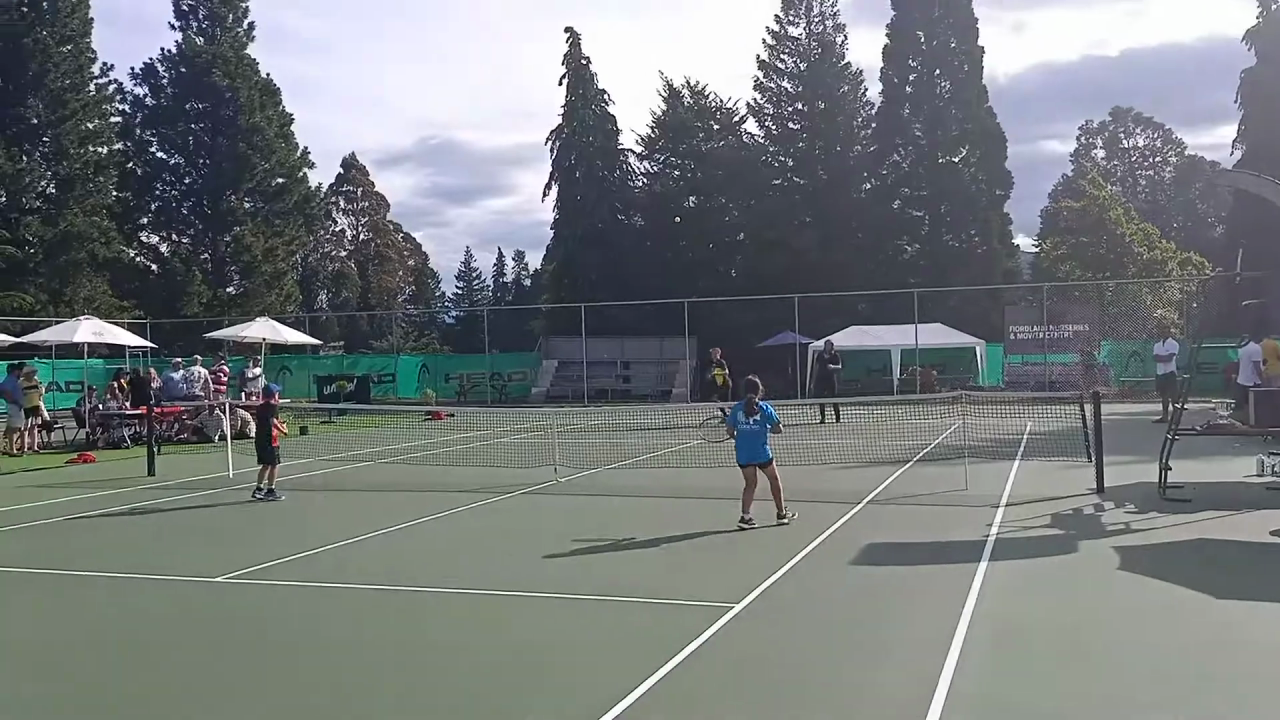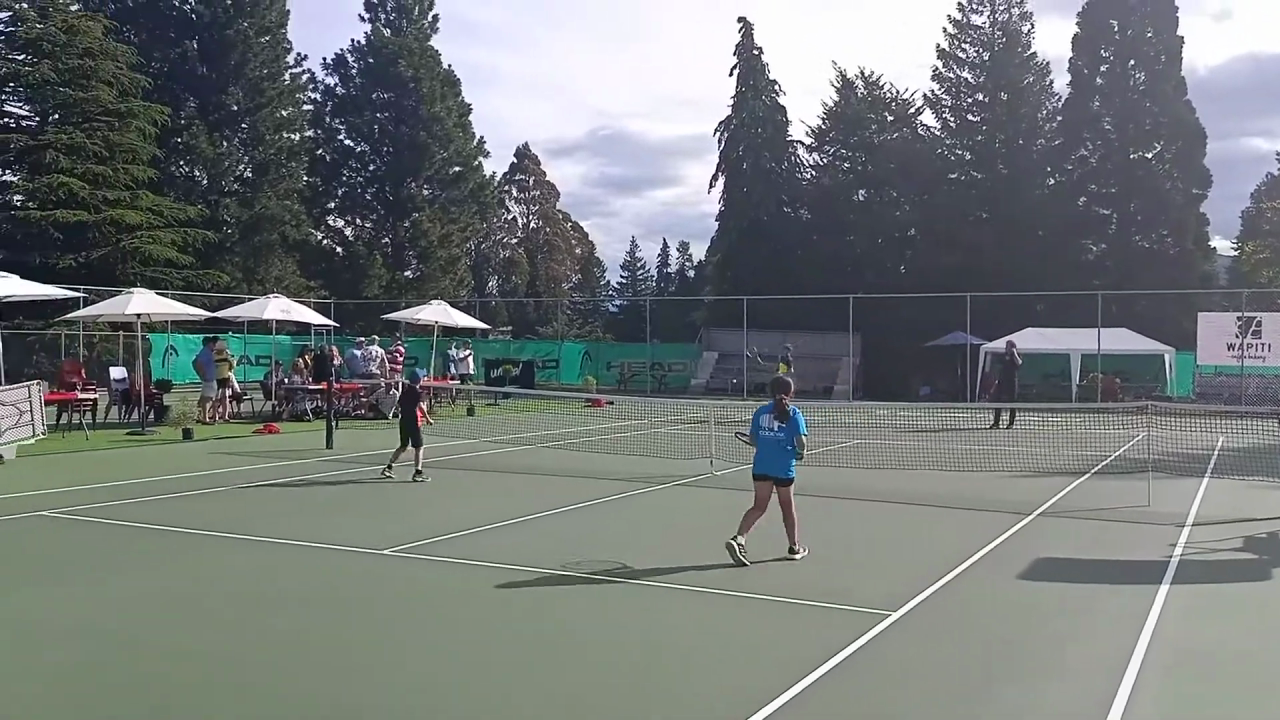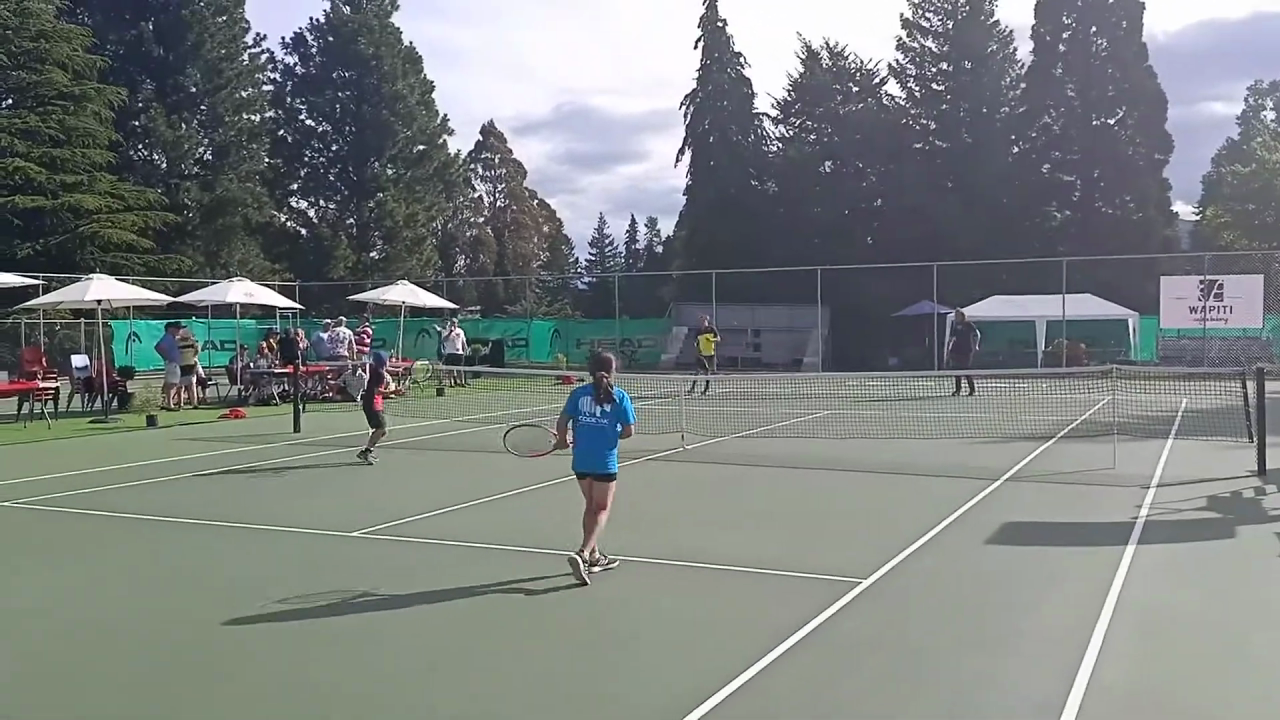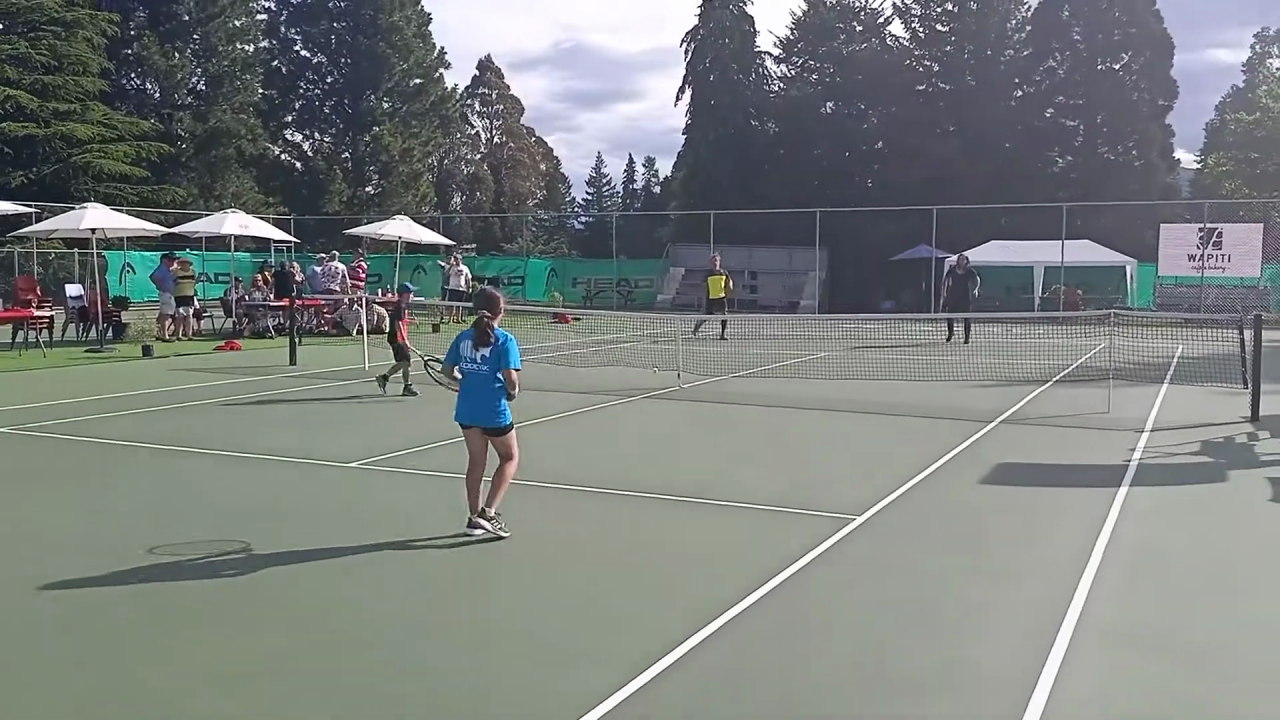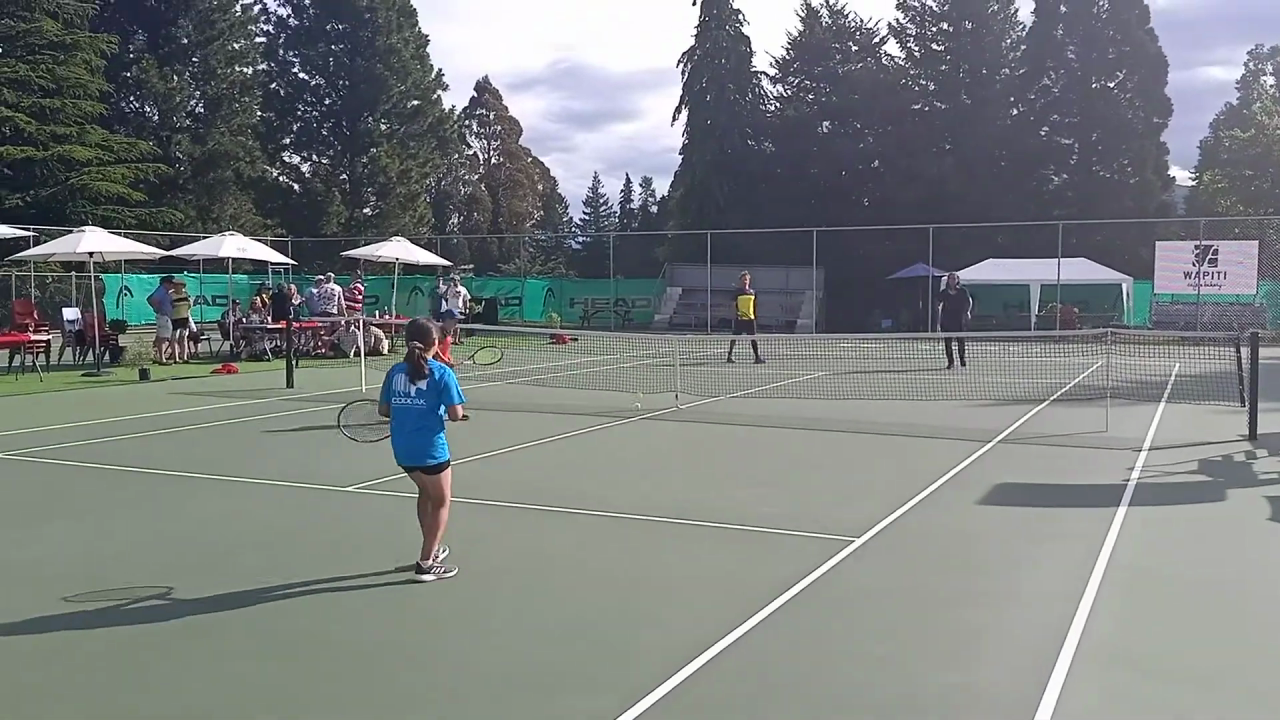
dt=1s
person 1, frame 1
left shoulder: (736, 408)
right shoulder: (765, 408)
left elbow: (730, 431)
right elbow: (778, 429)
left hip: (742, 454)
right hip: (761, 452)
left knee: (750, 484)
right knee: (774, 479)
left ankle: (745, 517)
right ankle: (782, 512)
person 1, frame 2
left shoulder: (760, 411)
right shoulder: (793, 413)
left elbow: (754, 439)
right elbow: (801, 443)
right wrist: (800, 453)
left hip: (761, 466)
right hip: (783, 468)
left knee: (759, 506)
right knee: (787, 506)
left ankle: (738, 540)
right ankle: (794, 548)
person 1, frame 3
left shoulder: (578, 393)
right shoulder: (620, 396)
left elbow: (563, 422)
right elbow: (628, 431)
left wrist: (562, 440)
left hip: (581, 460)
right hip: (604, 461)
left knee: (592, 507)
right knee: (601, 509)
left ankle: (594, 557)
right ankle: (582, 554)
person 1, frame 4
left shoulder: (463, 337)
right shoulder: (505, 340)
left elbow: (448, 370)
right elbow: (511, 379)
right wrist: (512, 391)
left hip: (467, 411)
right hip: (494, 412)
left knee: (476, 462)
right knee: (509, 459)
left ankle: (475, 517)
right ankle: (487, 512)
person 1, frame 5
left shoulder: (395, 371)
right shoulder: (442, 373)
left elbow: (383, 410)
right elbow: (456, 414)
right wrist: (453, 414)
left hip: (403, 448)
right hip: (431, 448)
left knee: (427, 493)
right knee: (440, 502)
left ankle: (431, 549)
right ankle: (426, 564)
